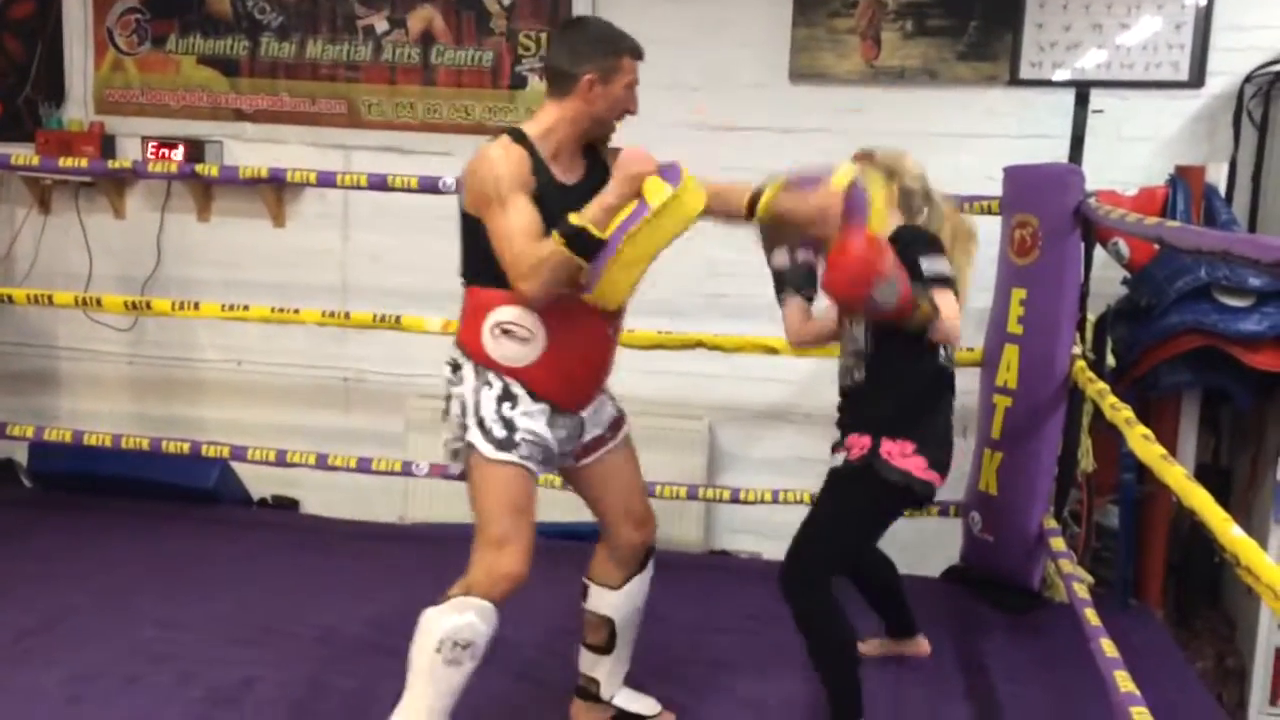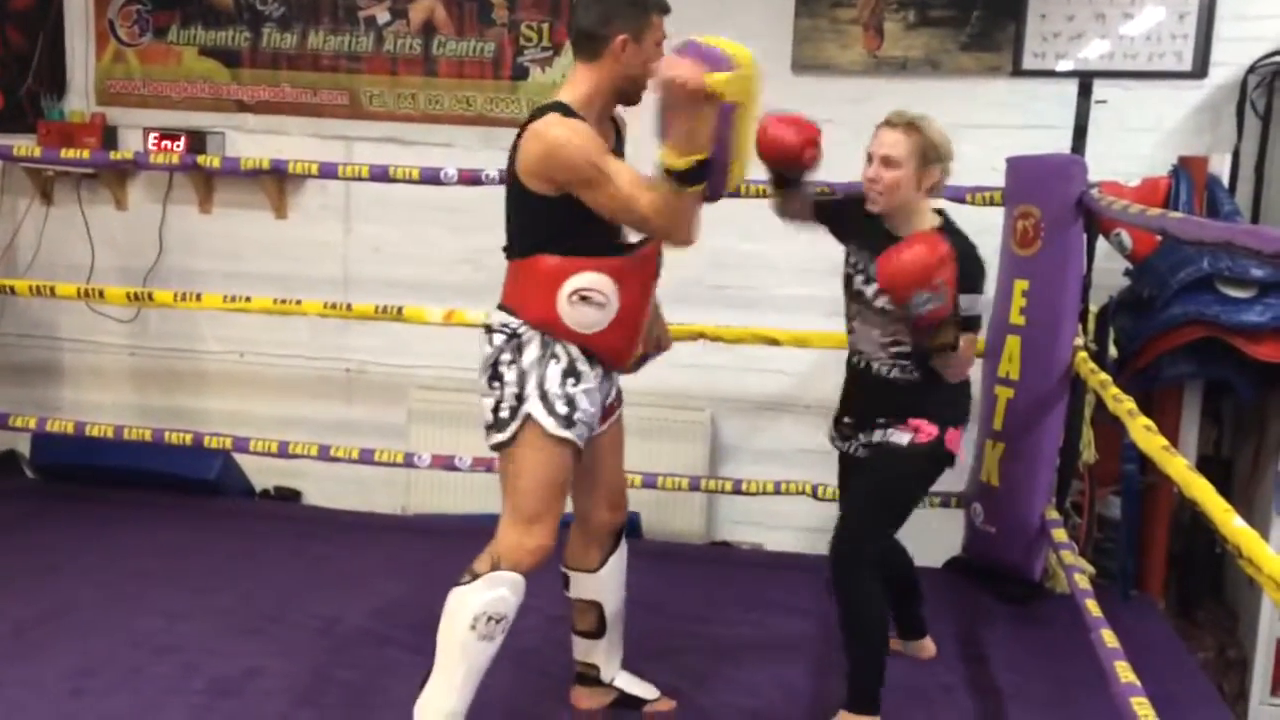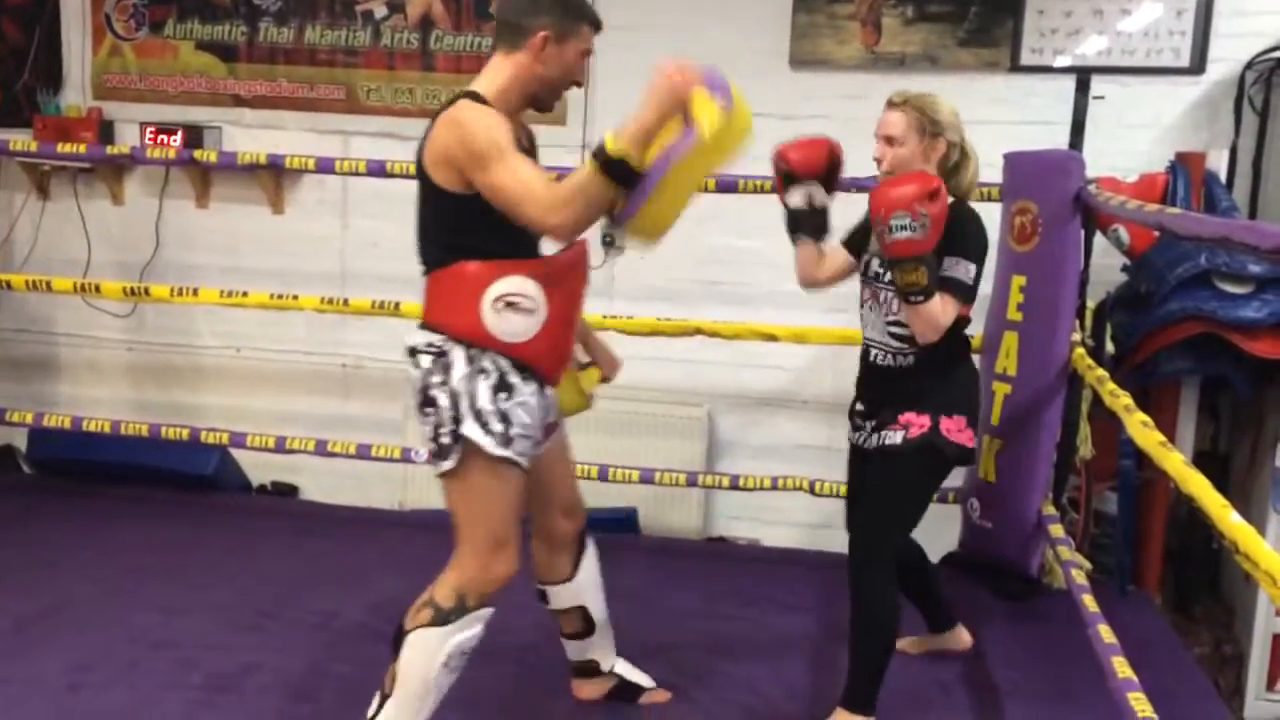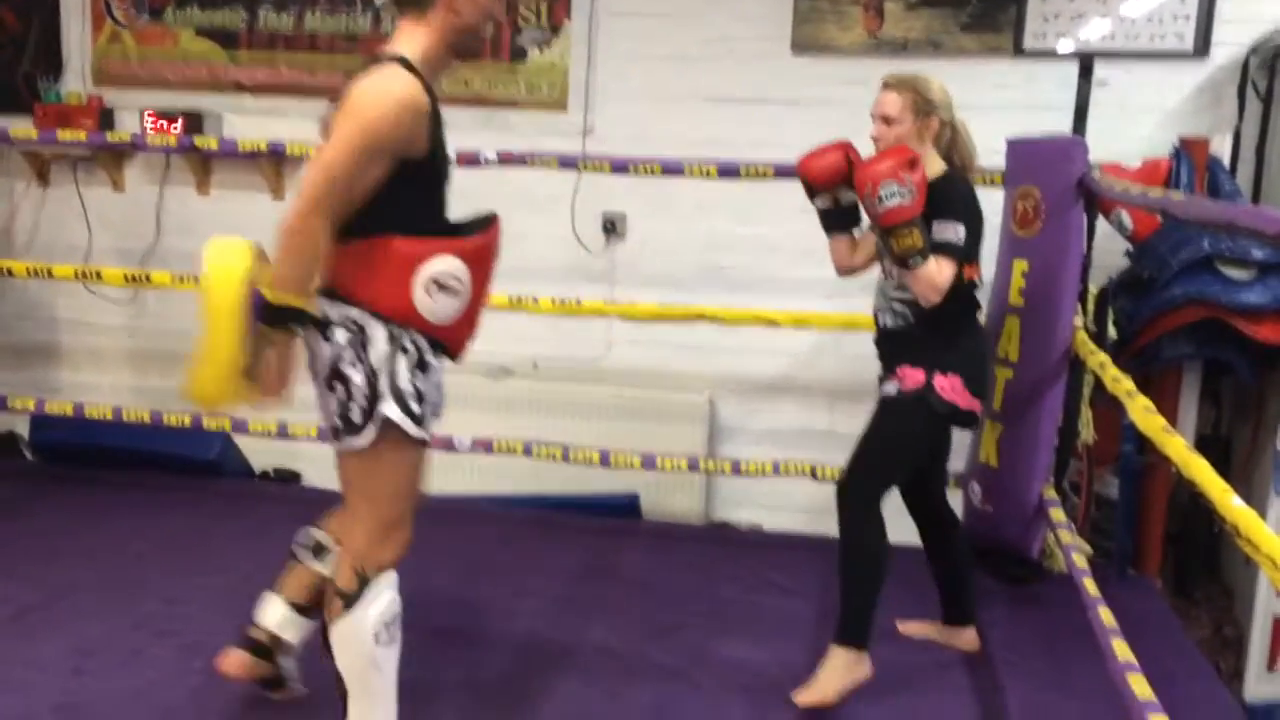
dt=0.4s
person 1, frame 1
left shoulder: (606, 161)
right shoulder: (500, 165)
left elbow: (706, 193)
right elbow: (534, 280)
left wrist: (795, 205)
right wrist: (611, 202)
left hip: (577, 394)
right hip: (504, 391)
left knee: (634, 533)
right knee: (500, 568)
person 1, frame 2
left shoulder: (607, 123)
right shoulder: (559, 140)
right elbow: (675, 228)
left wrist: (646, 309)
right wrist: (687, 126)
left hip: (592, 356)
right hip: (541, 355)
left knee: (605, 518)
right knee: (525, 541)
person 1, frame 3
left shoulder: (507, 129)
right shoulder: (469, 125)
right elbow: (560, 214)
left wrist: (580, 334)
right wrist: (650, 117)
left hip: (516, 369)
right hip: (473, 370)
left knee: (565, 523)
right knee: (487, 567)
person 1, frame 4
left shoulder: (403, 87)
right shoulder: (398, 93)
right elbow: (308, 215)
right wrist: (274, 337)
left hip: (390, 337)
right hip: (377, 340)
left knee: (376, 513)
right knee: (380, 540)
left ankle: (266, 641)
person 2, frame 1
left shoulder: (915, 244)
left elbow: (946, 322)
right elbow: (802, 335)
right wrist: (789, 263)
left hip: (898, 440)
right hip: (877, 435)
left knee: (804, 574)
right knee: (845, 542)
right ankle: (906, 635)
person 2, frame 2
left shoulder: (956, 253)
right shoulder: (862, 218)
left elbow: (955, 367)
right elbow: (790, 208)
left wrist: (931, 318)
right wrist: (787, 174)
left hip: (920, 424)
right hip: (864, 414)
left knee: (854, 549)
right knee: (870, 533)
right ankle: (912, 634)
person 2, frame 3
left shoulder: (963, 227)
right shoulder: (882, 214)
left elbow: (931, 328)
right elbow: (814, 274)
left wrist: (909, 257)
right wrist: (804, 198)
left hip: (931, 412)
right hip: (878, 401)
left knee: (871, 550)
right knee: (870, 529)
right ankle: (947, 628)
person 2, frame 4
left shoulder: (952, 195)
right shoulder: (903, 187)
left elbow: (932, 290)
right elbow: (850, 262)
left wrist: (899, 223)
right wrist: (832, 203)
left hip: (940, 369)
right hip: (916, 367)
left knee: (858, 491)
right knee: (924, 494)
left ankle: (850, 653)
right ankle: (959, 623)
